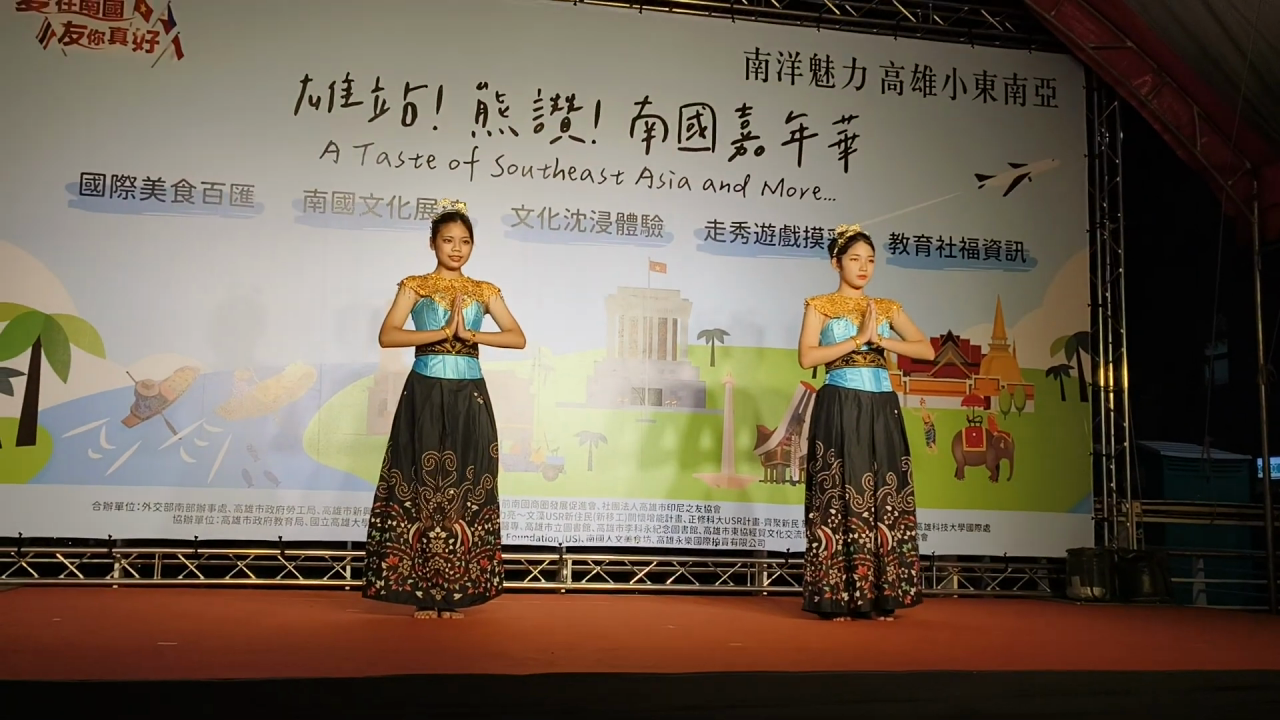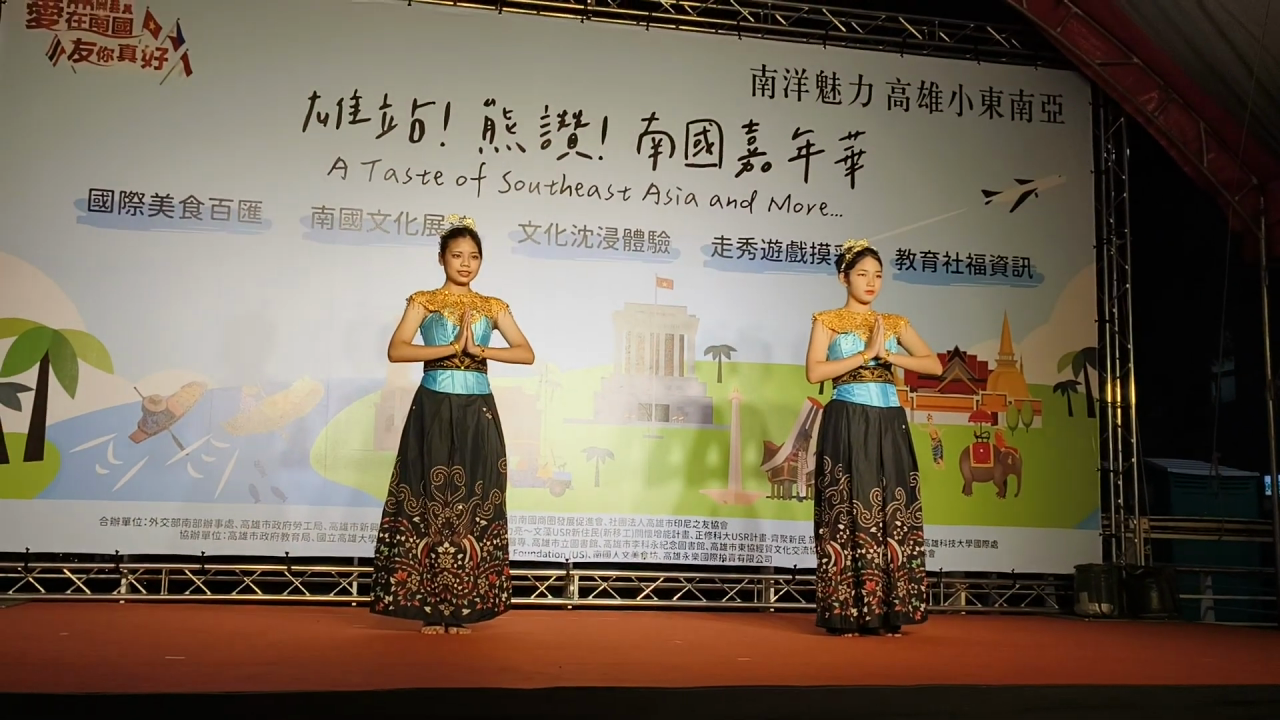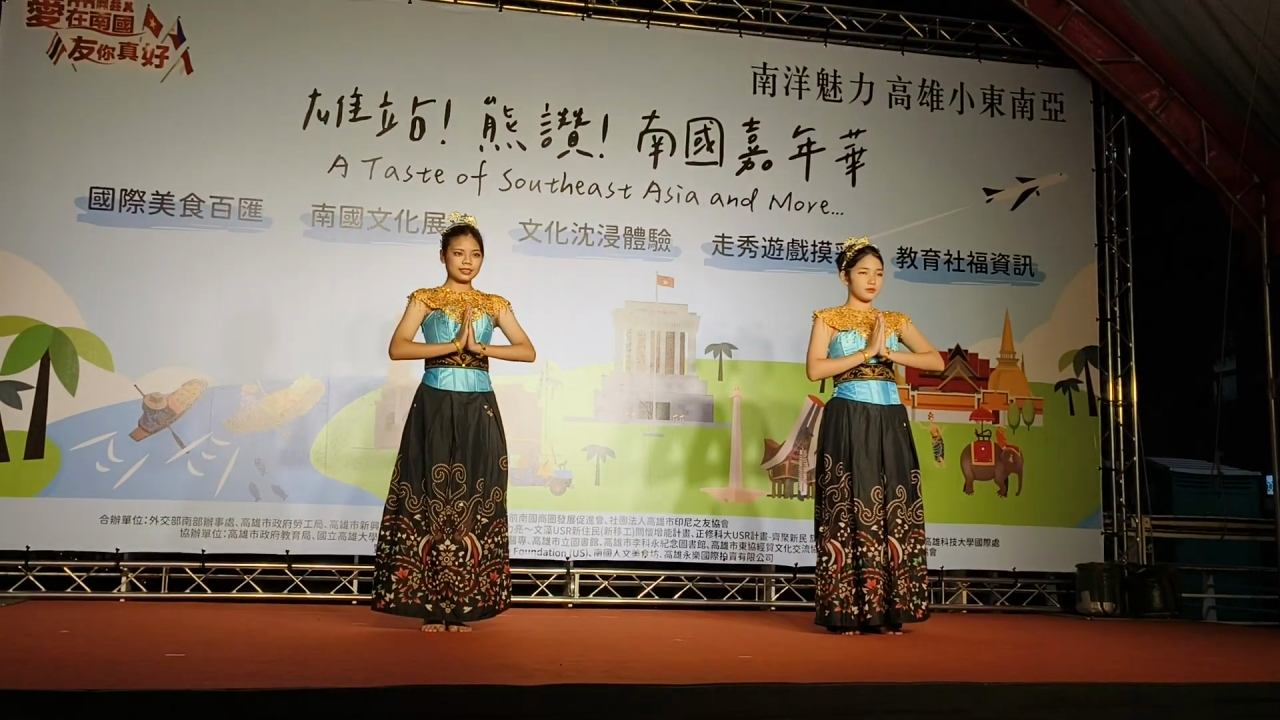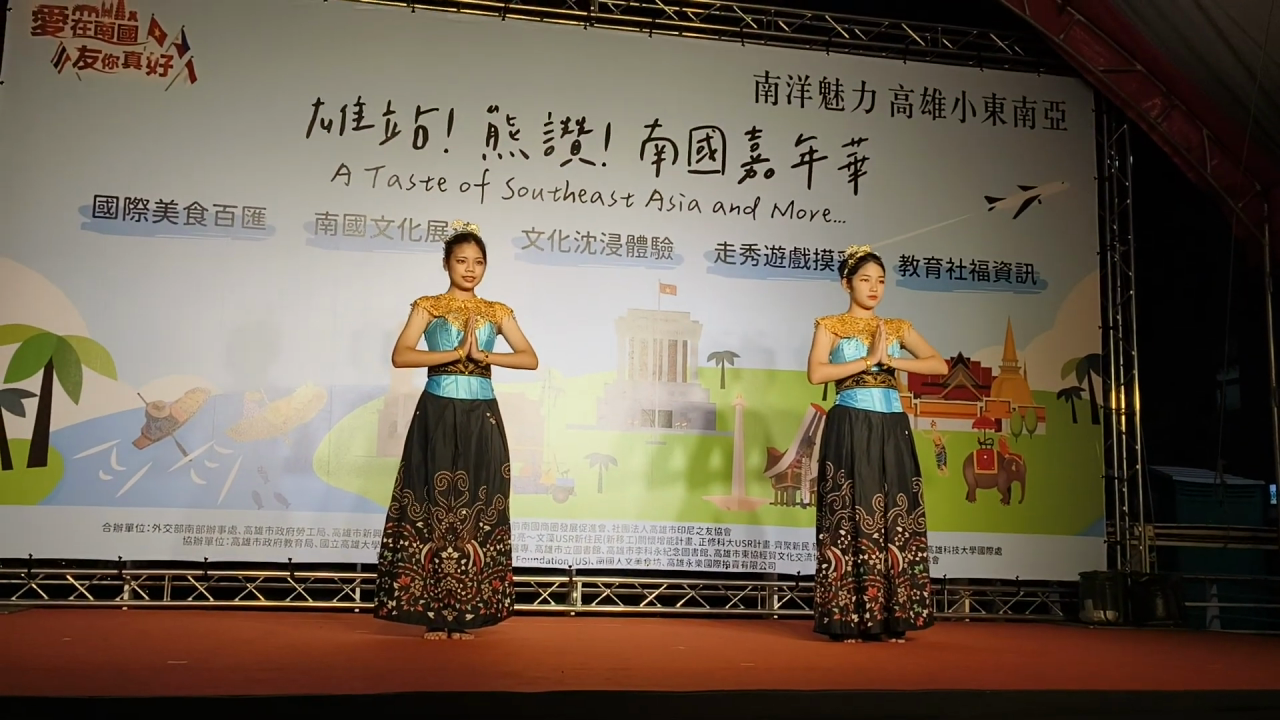
dt=0.4s
person 1, frame 1
left shoulder: (484, 291)
right shoulder: (414, 286)
left elbow: (518, 338)
right elbow: (387, 336)
left wrist: (470, 334)
right wrist: (442, 331)
left hip: (468, 397)
right hip: (425, 394)
left knee: (464, 489)
right knee: (422, 487)
left ankle: (454, 594)
right ankle: (423, 593)
person 1, frame 2
left shoulder: (493, 307)
right shoulder: (423, 301)
left elbow: (527, 354)
right elbow: (395, 350)
left wrist: (479, 349)
right wrist: (451, 346)
left hip: (477, 412)
right hip: (433, 410)
left knee: (472, 504)
right knee: (430, 501)
left ankle: (461, 610)
right ankle: (431, 610)
person 1, frame 3
left shoulder: (494, 305)
right shoulder: (424, 299)
left elbow: (528, 352)
right elbow: (397, 348)
left wrist: (480, 346)
right wrist: (453, 344)
left hip: (478, 410)
right hip: (435, 407)
left knee: (473, 503)
right knee: (431, 499)
left ankle: (463, 607)
right ankle: (432, 606)
person 1, frame 4
left shoulder: (497, 312)
right shoulder: (427, 307)
left elbow: (530, 359)
right elbow: (400, 356)
left wrist: (483, 354)
right wrist: (456, 351)
left hip: (481, 417)
right hip: (437, 413)
left knee: (476, 510)
right knee: (434, 507)
left ankle: (465, 616)
right ankle: (434, 614)
person 2, frame 1
left shoulder: (887, 308)
right shoulder: (820, 306)
left elbow: (926, 350)
right elbow: (807, 357)
left wrist: (879, 340)
right wrist: (858, 339)
left hip: (881, 409)
right hip: (839, 408)
left knee: (884, 497)
right knee: (840, 496)
left ankle: (879, 596)
right ankle: (838, 597)
person 2, frame 2
left shoulder: (895, 323)
right shoulder: (828, 321)
left elbow: (934, 365)
right elbow: (814, 372)
left wrist: (888, 355)
right wrist: (866, 354)
left hip: (889, 425)
right hip: (847, 424)
left knee: (893, 512)
right knee: (849, 512)
left ankle: (887, 614)
right ankle: (847, 613)
person 2, frame 3
left shoulder: (896, 321)
right shoulder: (828, 319)
left elbow: (937, 361)
right elbow: (814, 369)
left wrist: (888, 352)
right wrist: (866, 352)
left hip: (890, 422)
right hip: (848, 421)
left knee: (893, 510)
right knee: (850, 510)
left ankle: (888, 610)
right ankle: (847, 611)
person 2, frame 4
left shoulder: (898, 327)
right shoulder: (830, 326)
left elbow: (940, 365)
right elbow: (816, 373)
left wrist: (890, 360)
right wrist: (868, 359)
left hip: (892, 429)
right hip: (850, 428)
left knee: (895, 519)
right knee: (851, 518)
left ankle: (891, 619)
right ankle: (849, 620)
